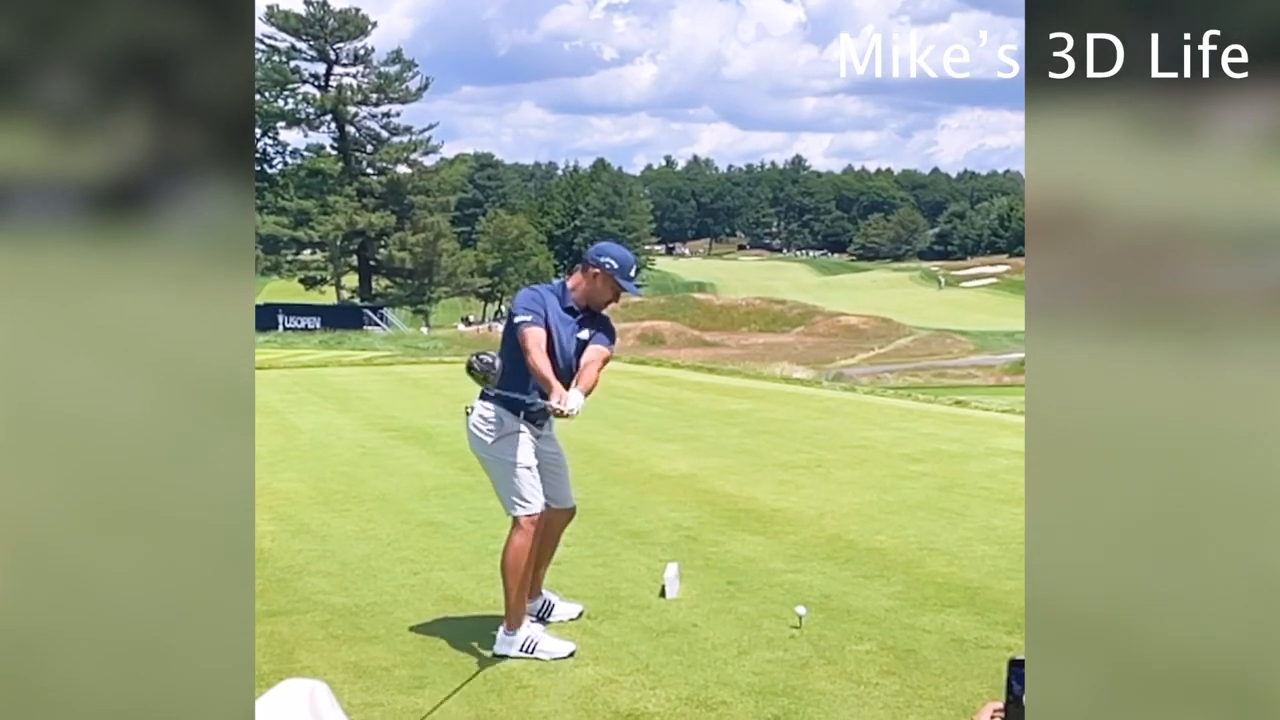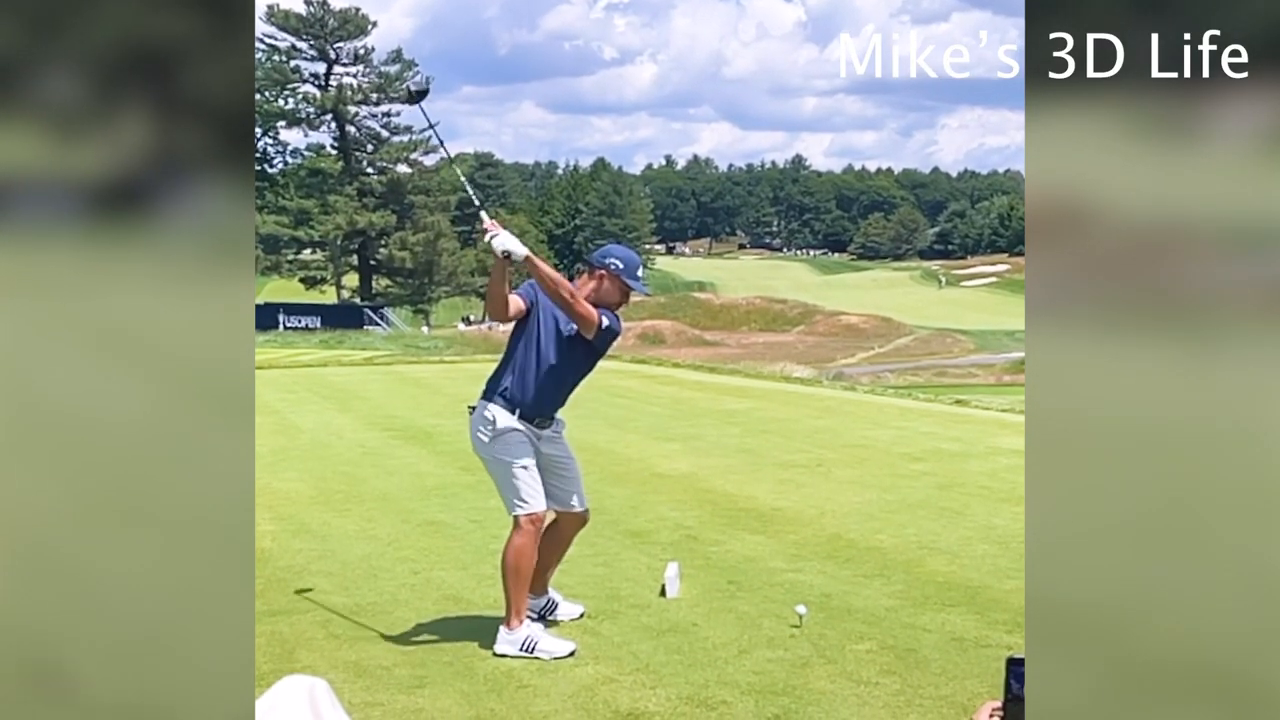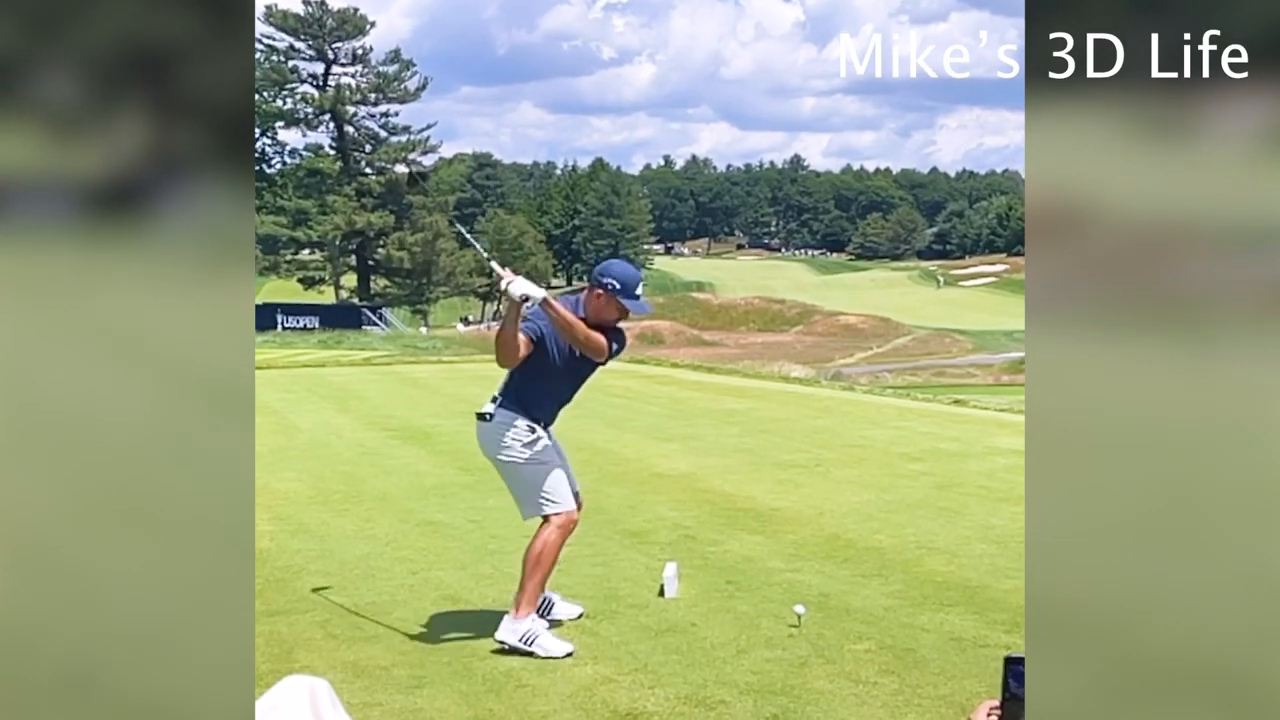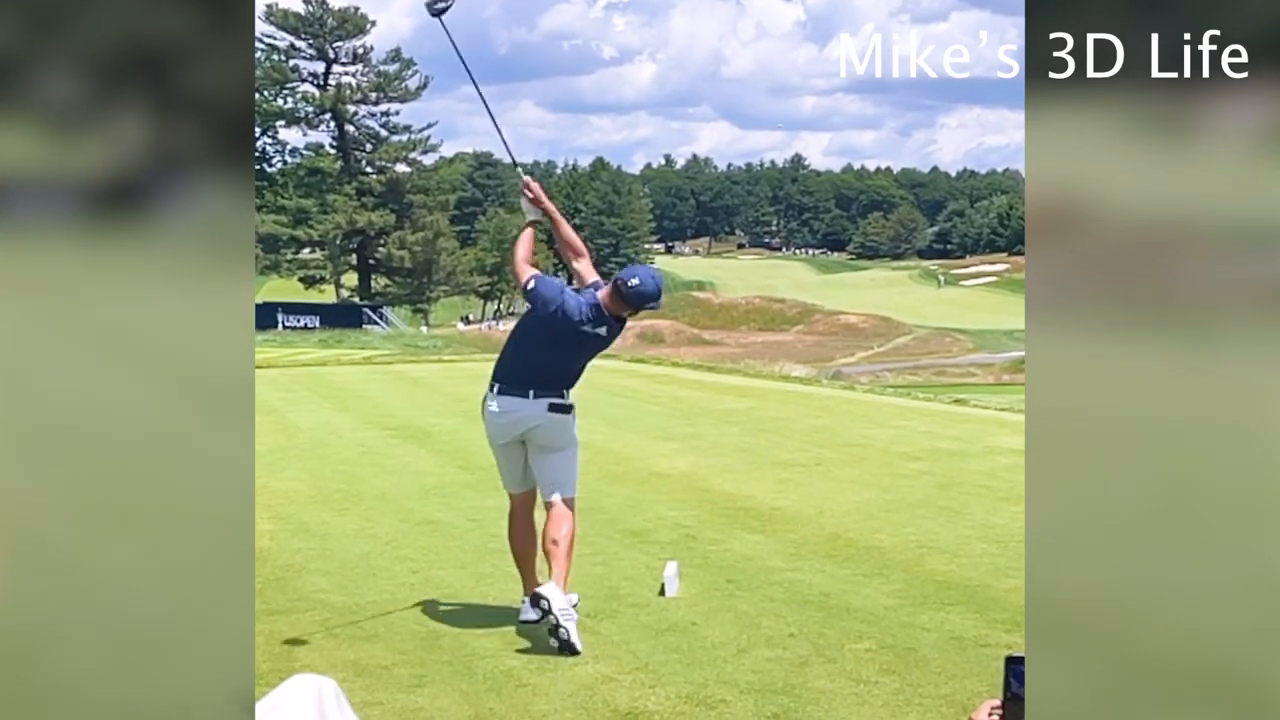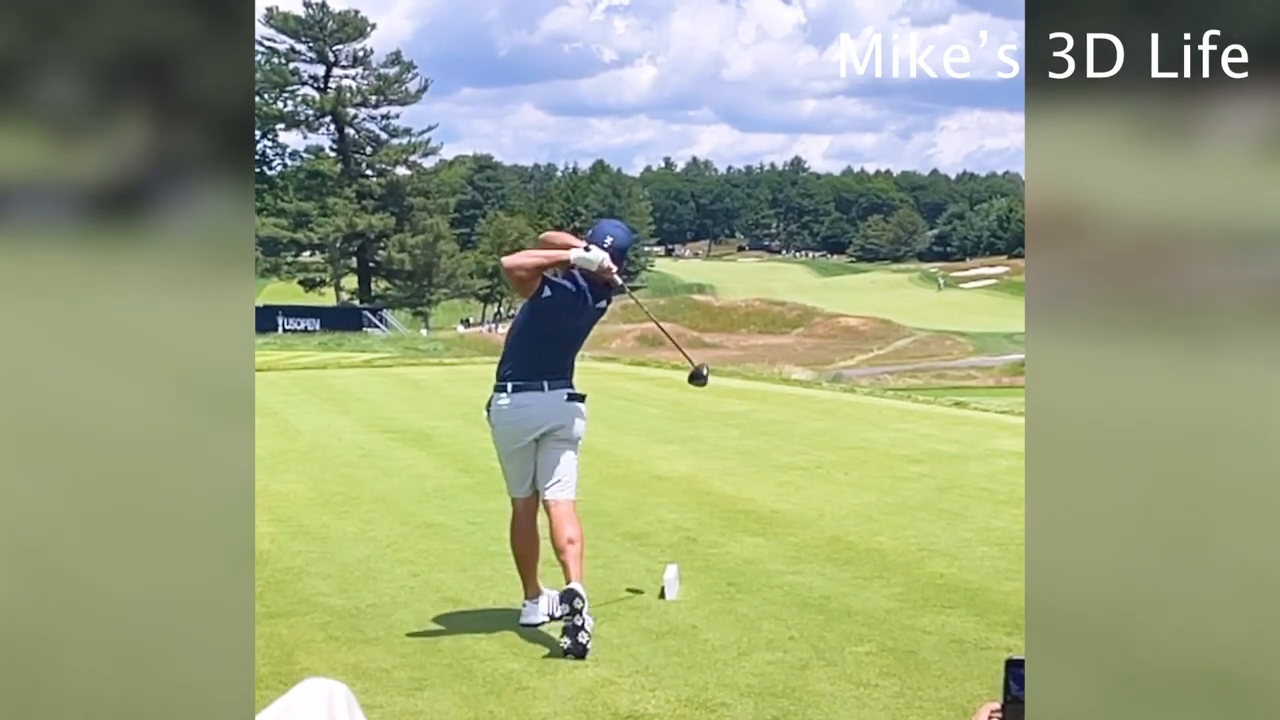
dt=0.3s
person 1, frame 1
left shoulder: (600, 327)
right shoulder: (533, 299)
left elbow: (592, 365)
right elbow: (534, 353)
left wrist: (577, 395)
right wrist: (555, 389)
left hip: (538, 425)
right hip: (500, 420)
left knee: (560, 510)
right knee: (529, 517)
left ankle: (532, 599)
right ankle: (514, 631)
person 1, frame 2
left shoulder: (608, 325)
right shoulder: (538, 294)
left elbow: (571, 305)
right elbow: (498, 311)
left wrist: (527, 257)
right wrist: (502, 259)
left hip: (545, 428)
right hip: (501, 422)
left knee: (573, 514)
right knee: (531, 517)
left ankle: (536, 597)
right ankle: (514, 630)
person 1, frame 3
left shoulder: (610, 338)
right shoulder: (543, 311)
left elbow: (587, 342)
right elbow: (507, 358)
left wrist: (545, 301)
right wrist: (515, 306)
left hip: (533, 429)
right hip: (511, 427)
left knee: (568, 508)
right knee: (560, 516)
left ankle: (535, 598)
right ankle: (519, 622)
person 1, frame 4
left shoulder: (555, 301)
right shoulder: (612, 325)
left elbow: (521, 262)
right elbow: (580, 259)
left wrist: (536, 210)
right wrist: (546, 206)
left hip: (500, 405)
right hip: (550, 413)
left knee: (521, 503)
right knee: (559, 505)
left ankle: (532, 598)
right ankle: (555, 592)
person 1, frame 5
left shoulder: (559, 292)
right shoulder: (600, 294)
left elbow: (510, 265)
left wrist: (570, 253)
right wrist: (577, 252)
left hip: (512, 406)
right hip: (560, 406)
left knee: (524, 505)
right knee: (560, 503)
left ankle: (534, 600)
right ankle: (574, 592)
